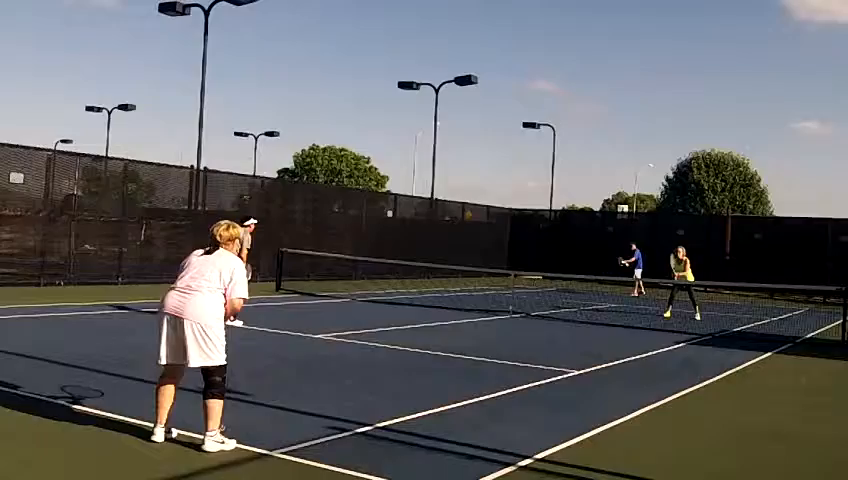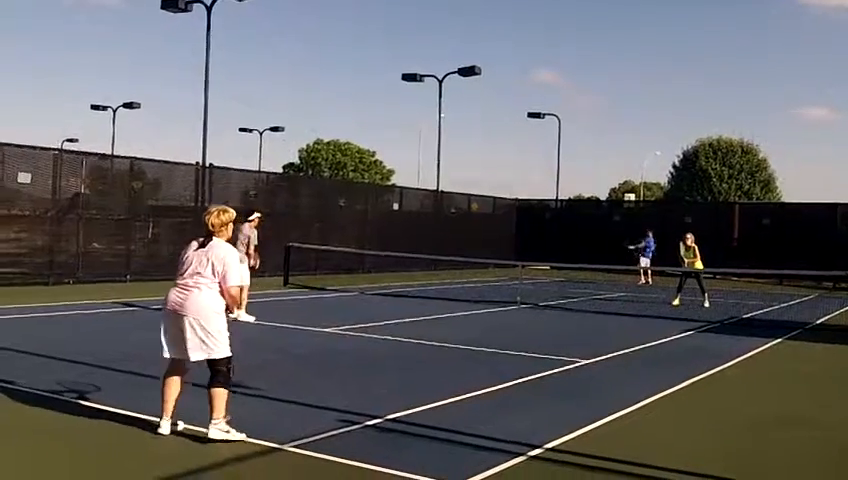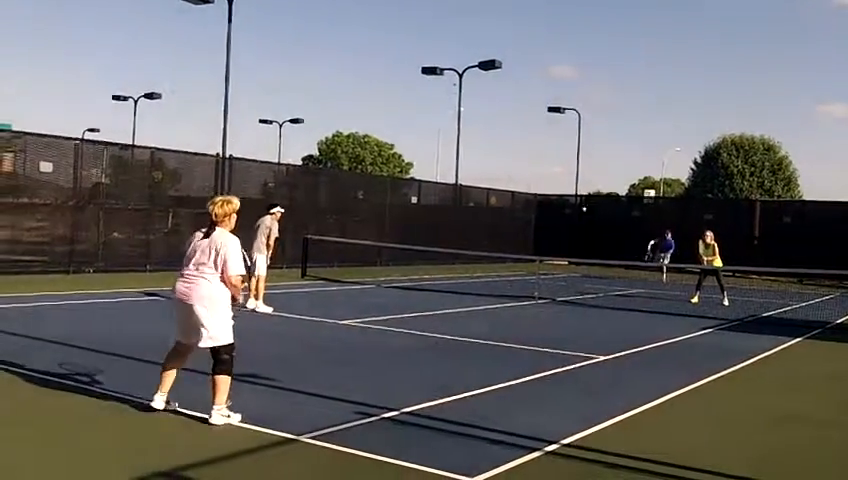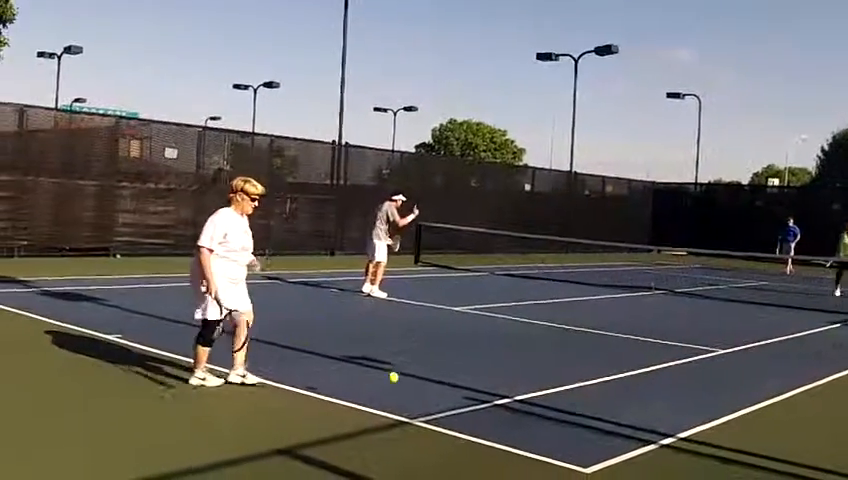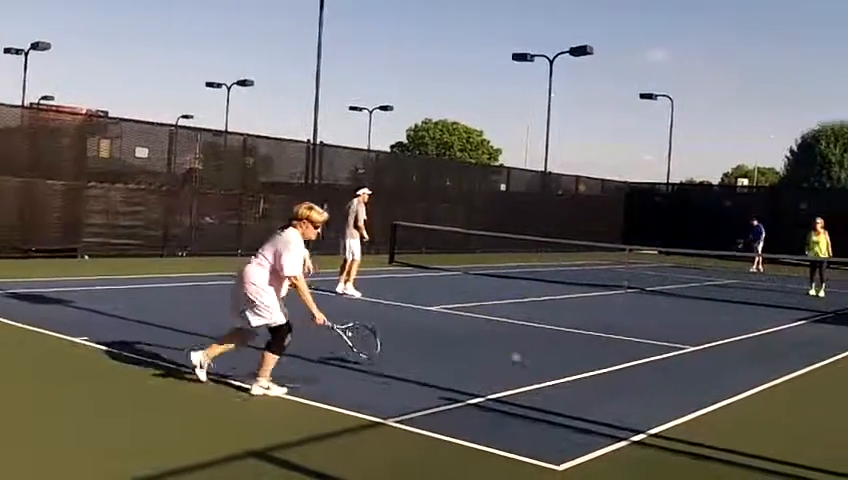
dt=1s
person 1, frame 1
left shoulder: (194, 255)
right shoulder: (235, 263)
right elbow: (235, 303)
right wrist: (223, 315)
left hip: (172, 307)
right hip: (202, 315)
left knee: (171, 371)
right knee: (215, 376)
left ankle: (159, 428)
right ankle: (213, 436)
person 1, frame 2
left shoulder: (192, 246)
right shoulder: (227, 251)
right elbow: (232, 291)
right wrist: (232, 306)
left hip: (175, 304)
right hip: (204, 311)
left knee: (177, 364)
right knee: (221, 367)
left ankle: (166, 420)
right ankle: (218, 424)
person 1, frame 3
left shoulder: (197, 237)
right shoulder: (230, 241)
right elbow: (234, 279)
right wrist: (238, 293)
left hip: (185, 295)
right hip: (210, 301)
left knee: (182, 346)
right knee: (224, 354)
left ankle: (160, 396)
right ankle: (219, 410)
person 1, frame 4
left shoulder: (243, 219)
right shoulder: (221, 218)
right elbow: (204, 250)
left wrist: (251, 260)
right wrist: (210, 280)
left hip: (234, 280)
right hip: (215, 279)
left knee: (245, 318)
right knee: (212, 324)
left ankle: (238, 370)
right ankle: (199, 373)
person 1, frame 5
left shoulder: (288, 233)
right shoulder: (292, 243)
right elbow: (295, 279)
left wrist: (306, 259)
right wrist: (314, 310)
left hip: (254, 285)
right hip: (258, 286)
left knee: (245, 331)
right knee: (283, 332)
left ankle: (203, 356)
right ankle: (261, 382)
